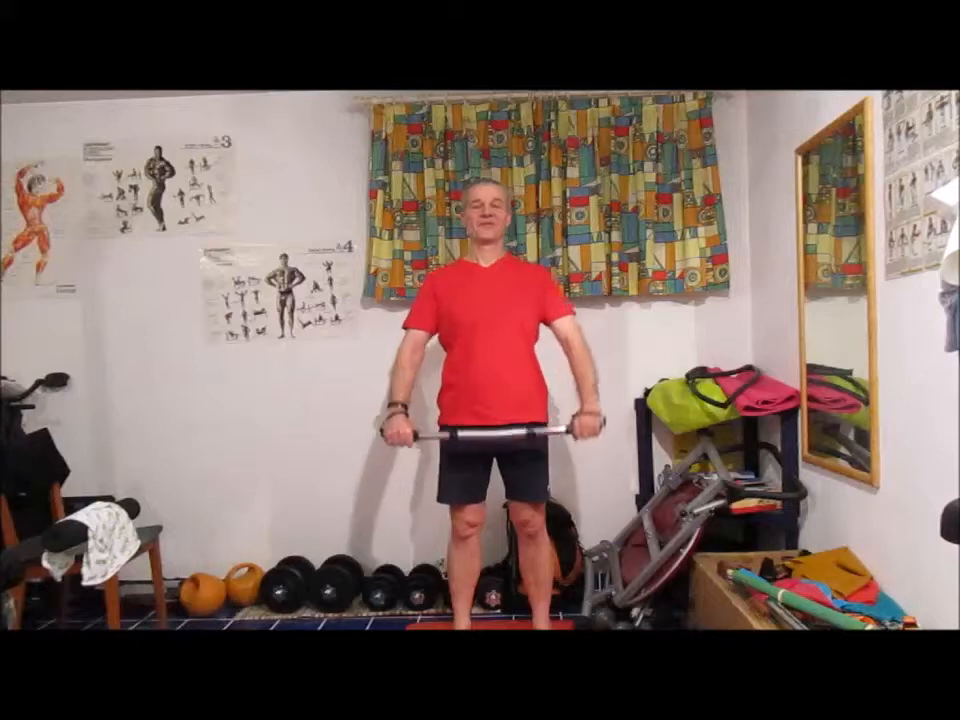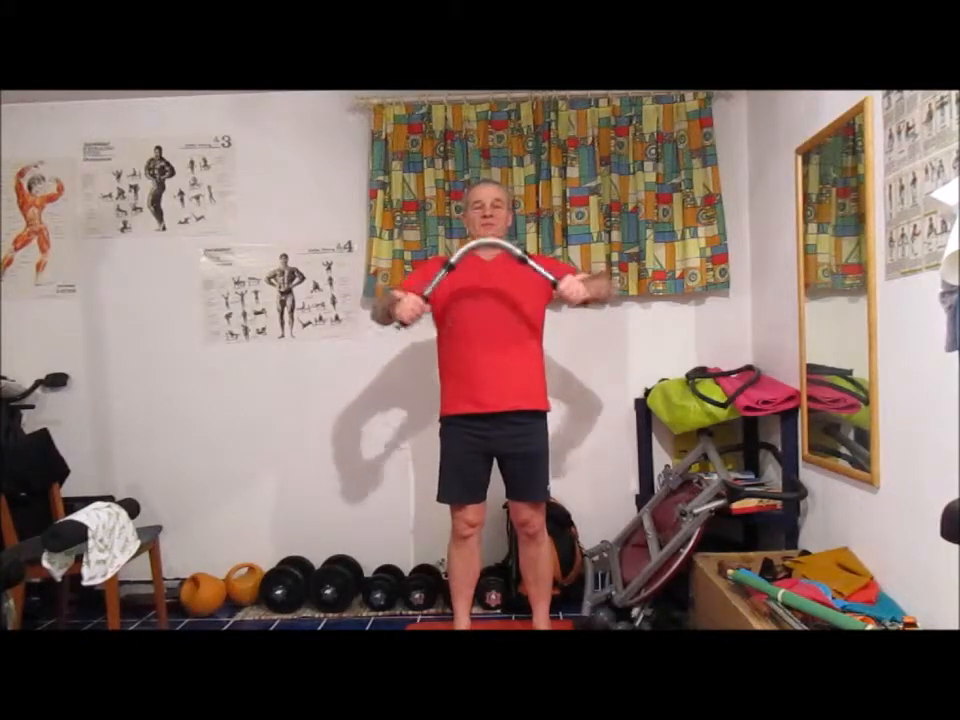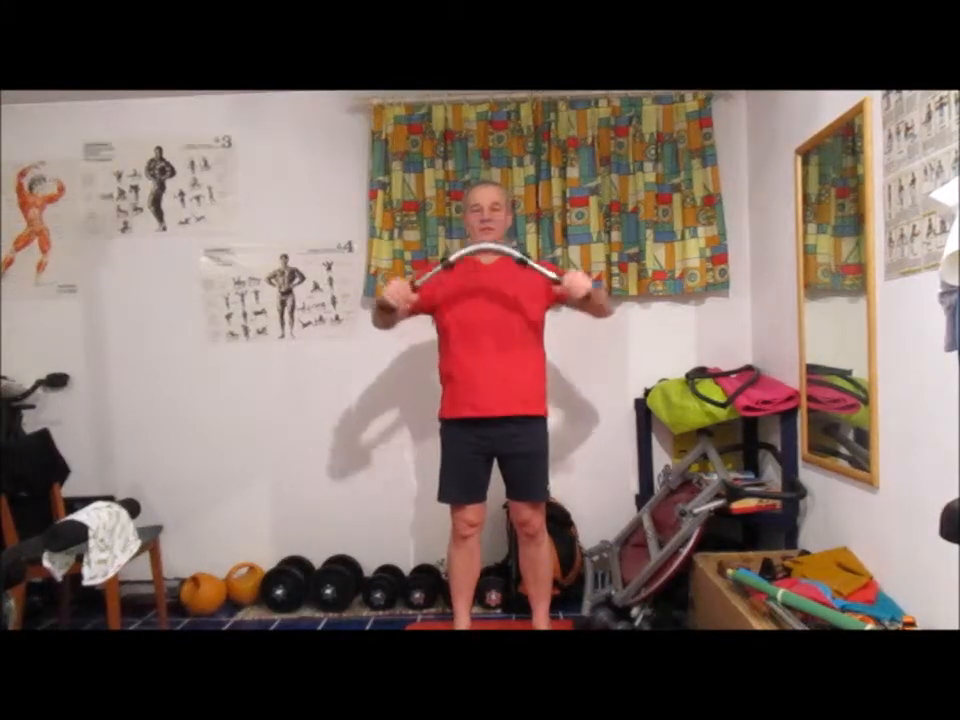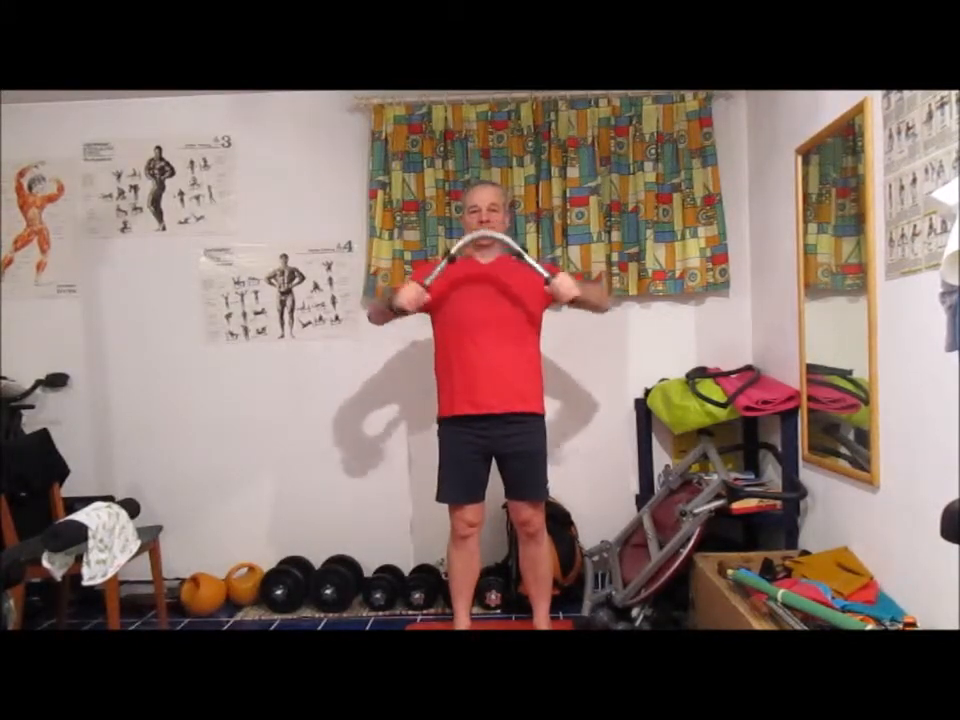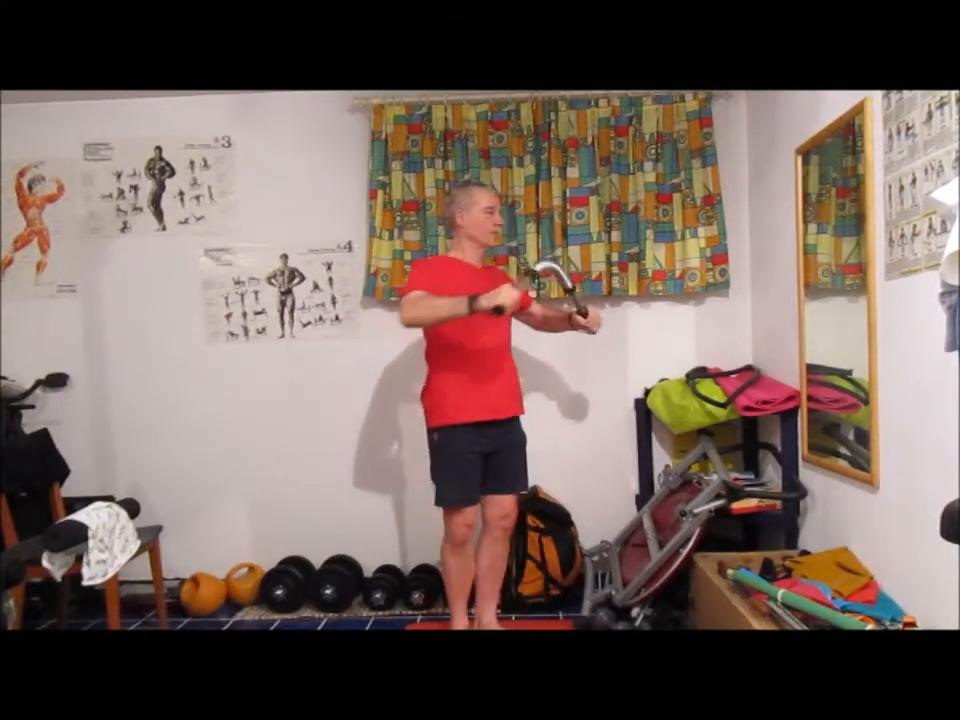
dt=1s
person 1, frame 1
left shoulder: (536, 277)
right shoulder: (440, 282)
left elbow: (573, 339)
right elbow: (411, 349)
left wrist: (589, 404)
right wrist: (397, 409)
left hip: (525, 422)
right hip: (461, 424)
left knee: (531, 524)
right knee: (465, 526)
left ankle: (541, 623)
right ankle: (461, 623)
person 1, frame 2
left shoulder: (538, 267)
right shoulder: (438, 270)
left elbow: (603, 287)
right elbow: (381, 312)
left wrist: (588, 287)
right wrist: (394, 307)
left hip: (524, 416)
right hip: (462, 419)
left knee: (531, 523)
right knee: (465, 524)
left ankle: (542, 622)
right ankle: (461, 623)
person 1, frame 3
left shoulder: (538, 273)
right shoulder: (439, 278)
left elbow: (604, 309)
right elbow: (383, 322)
left wrist: (586, 289)
right wrist: (388, 302)
left hip: (524, 419)
right hip: (462, 422)
left knee: (531, 524)
right knee: (465, 525)
left ankle: (542, 622)
right ankle: (461, 622)
person 1, frame 4
left shoulder: (534, 273)
right shoulder: (437, 275)
left elbow: (602, 303)
right elbow: (376, 316)
left wrist: (578, 290)
right wrist: (396, 303)
left hip: (522, 419)
right hip: (461, 422)
left knee: (531, 523)
right knee: (464, 525)
left ankle: (542, 622)
right ankle: (461, 623)
person 1, frame 5
left shoulder: (498, 277)
right shoulder: (430, 269)
left elbow: (538, 317)
right elbow: (410, 313)
left wrist: (576, 320)
right wrist: (479, 303)
left hip: (505, 420)
right hip: (455, 423)
left knee: (502, 521)
right knee: (461, 527)
left ankle: (487, 619)
right ankle: (459, 622)
